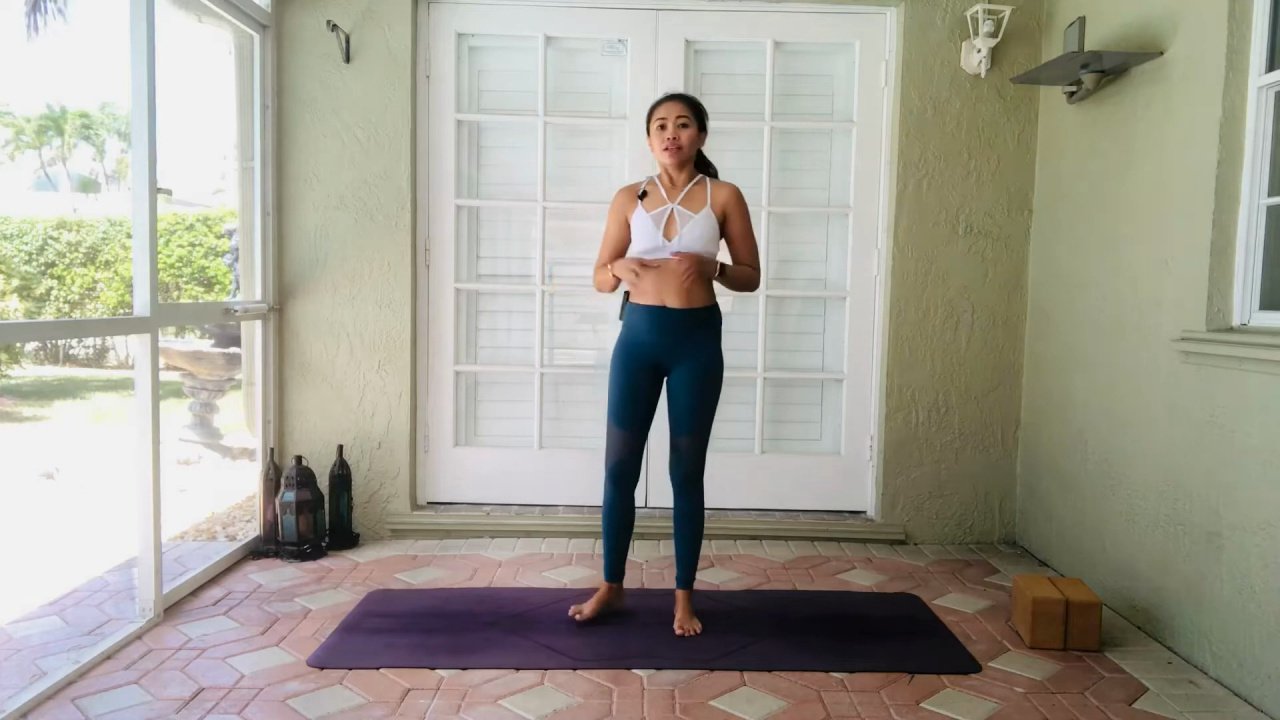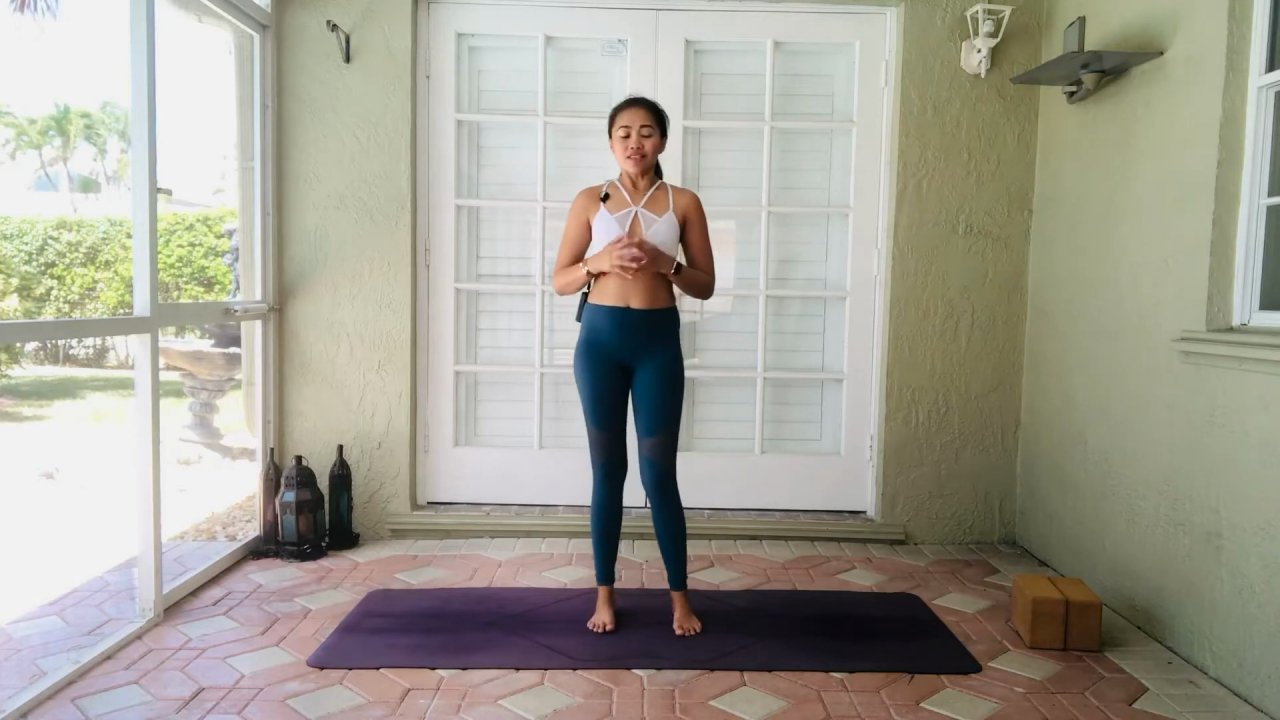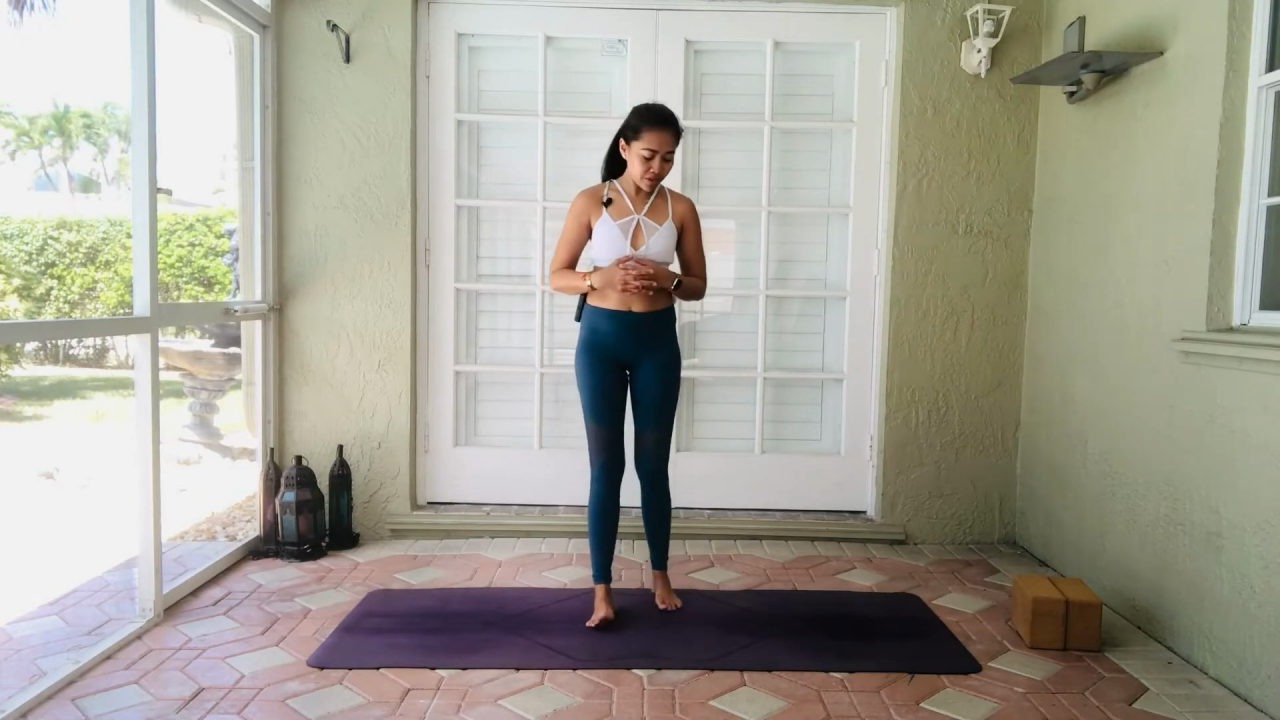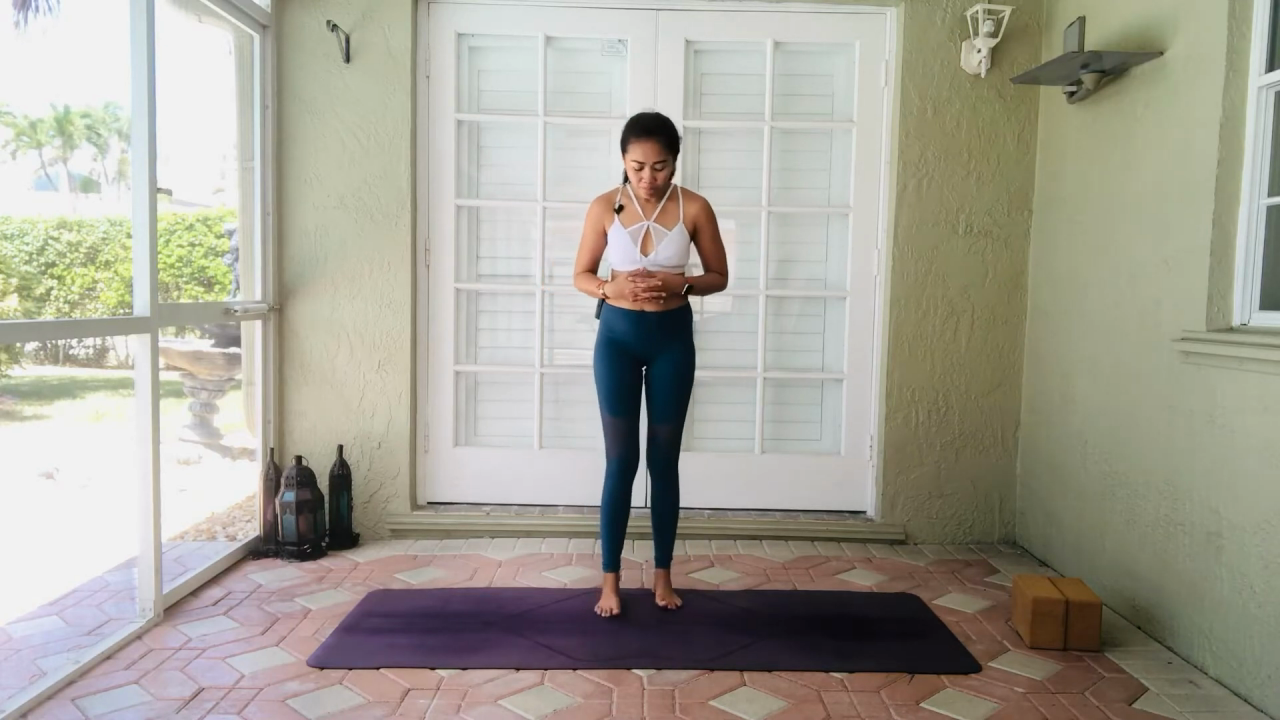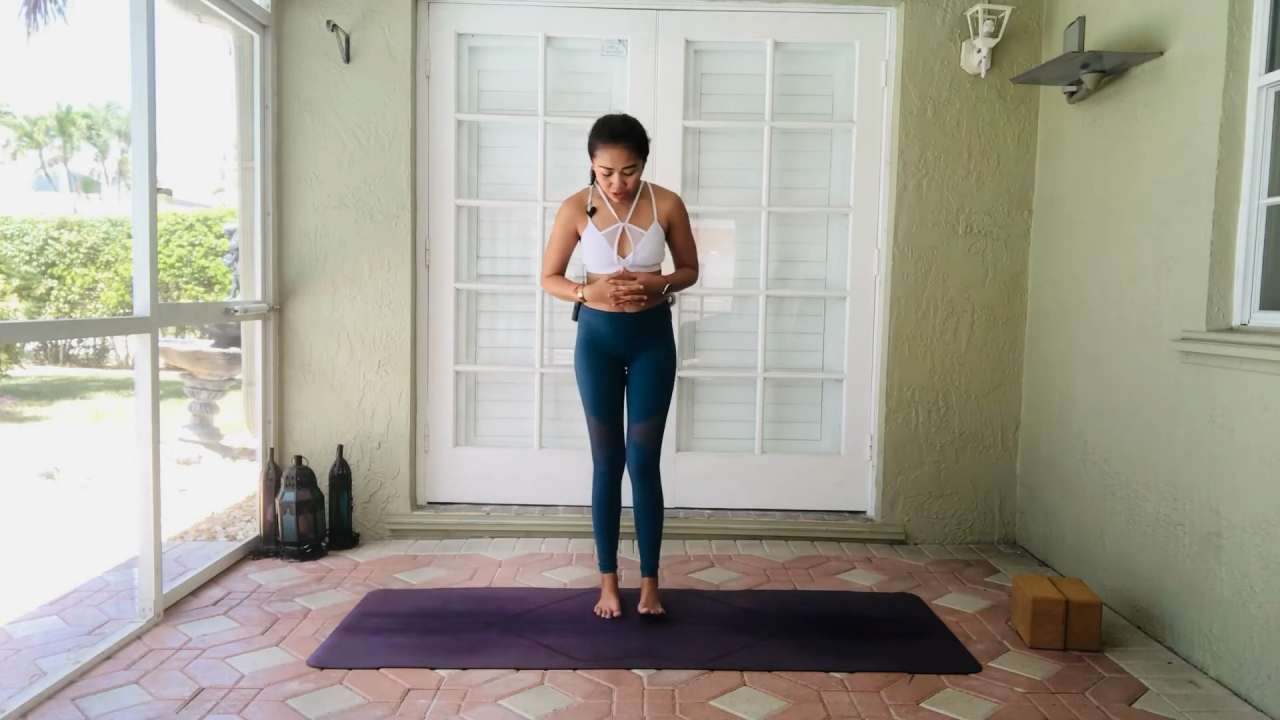
dt=0.7s
person 1, frame 1
left shoulder: (724, 197)
right shoulder: (628, 198)
left elbow: (751, 280)
right elbow: (602, 283)
left wrist: (713, 267)
right wrist: (616, 267)
left hip: (697, 337)
right hip: (639, 334)
left knee: (687, 473)
right knee: (619, 467)
left ankle: (683, 597)
right ankle: (610, 585)
person 1, frame 2
left shoulder: (683, 202)
right shoulder: (589, 201)
left elbow: (706, 286)
right elbow: (560, 282)
left wrist: (667, 265)
right wrist: (597, 262)
left hip: (658, 339)
right hip: (600, 337)
left knee: (659, 473)
right knee: (607, 470)
left ankle: (679, 595)
right ankle: (604, 593)
person 1, frame 3
left shoulder: (681, 208)
right shoulder: (590, 202)
left elbow: (698, 285)
right elbow: (557, 275)
left wrist: (667, 280)
right wrist: (600, 278)
left hip: (658, 340)
right hip: (601, 338)
left knee: (653, 465)
right knee: (606, 467)
left ankle: (660, 575)
right ankle: (601, 591)
person 1, frame 4
left shoulder: (694, 208)
right shoulder: (604, 207)
left elbow: (719, 276)
right elbow: (581, 275)
left wrist: (679, 284)
right wrist: (612, 288)
left hip: (672, 337)
right hip: (618, 335)
left knee: (663, 460)
right knee: (621, 460)
left ankle: (662, 573)
right ankle: (610, 579)
person 1, frame 5
left shoulder: (667, 204)
right shoulder: (576, 208)
left elbow: (690, 269)
right elbow: (550, 277)
left wrist: (660, 285)
right wrist: (589, 291)
left hip: (653, 336)
right hip: (598, 337)
left knee: (644, 460)
right knee: (608, 461)
left ankle: (649, 581)
right ankle: (608, 581)
